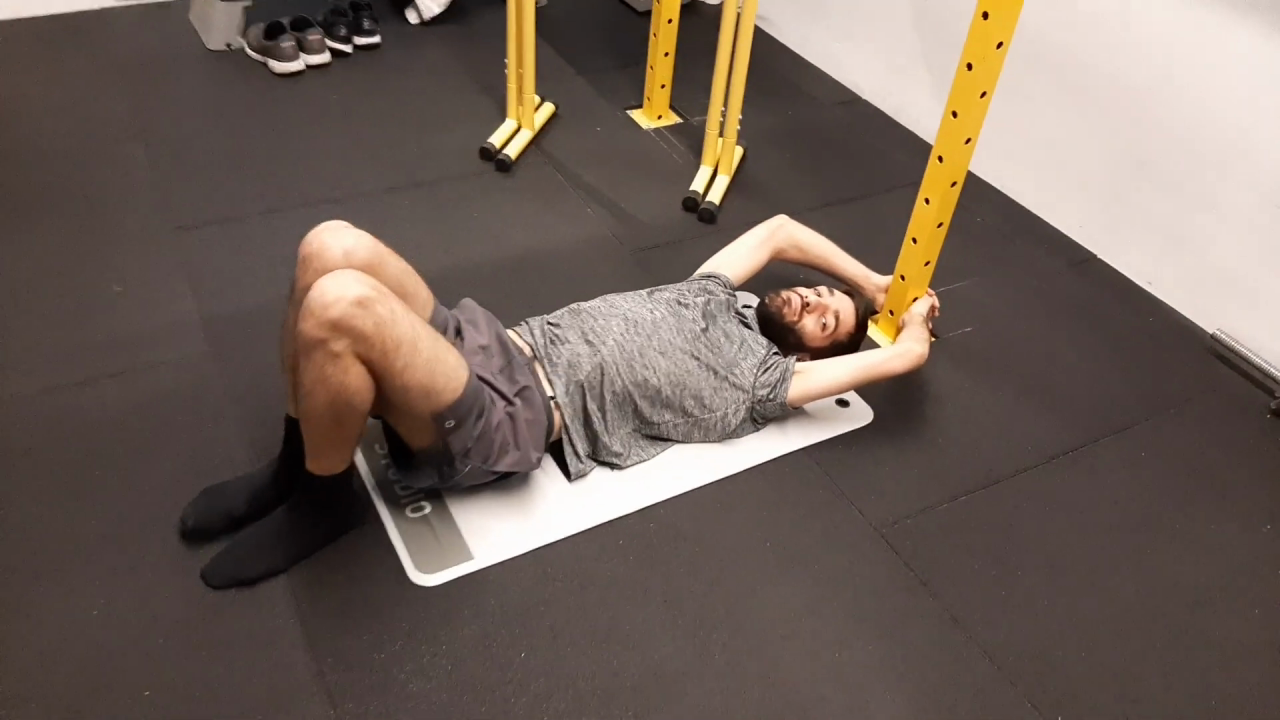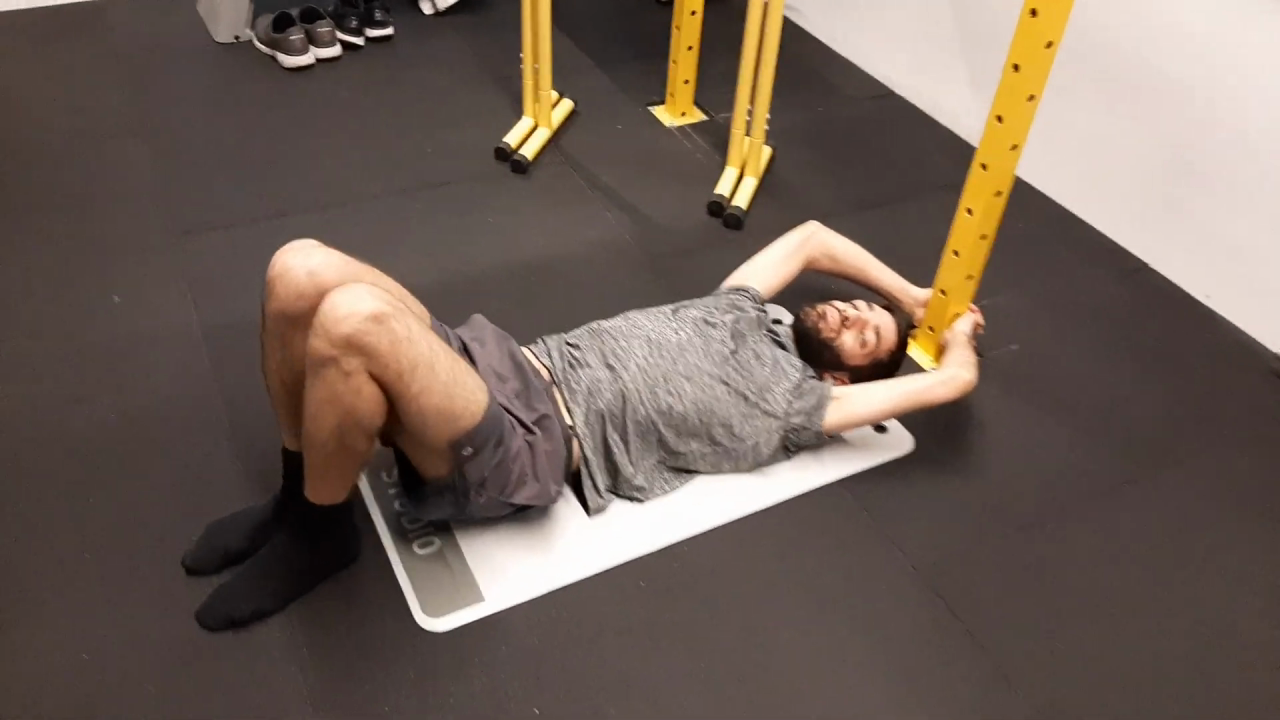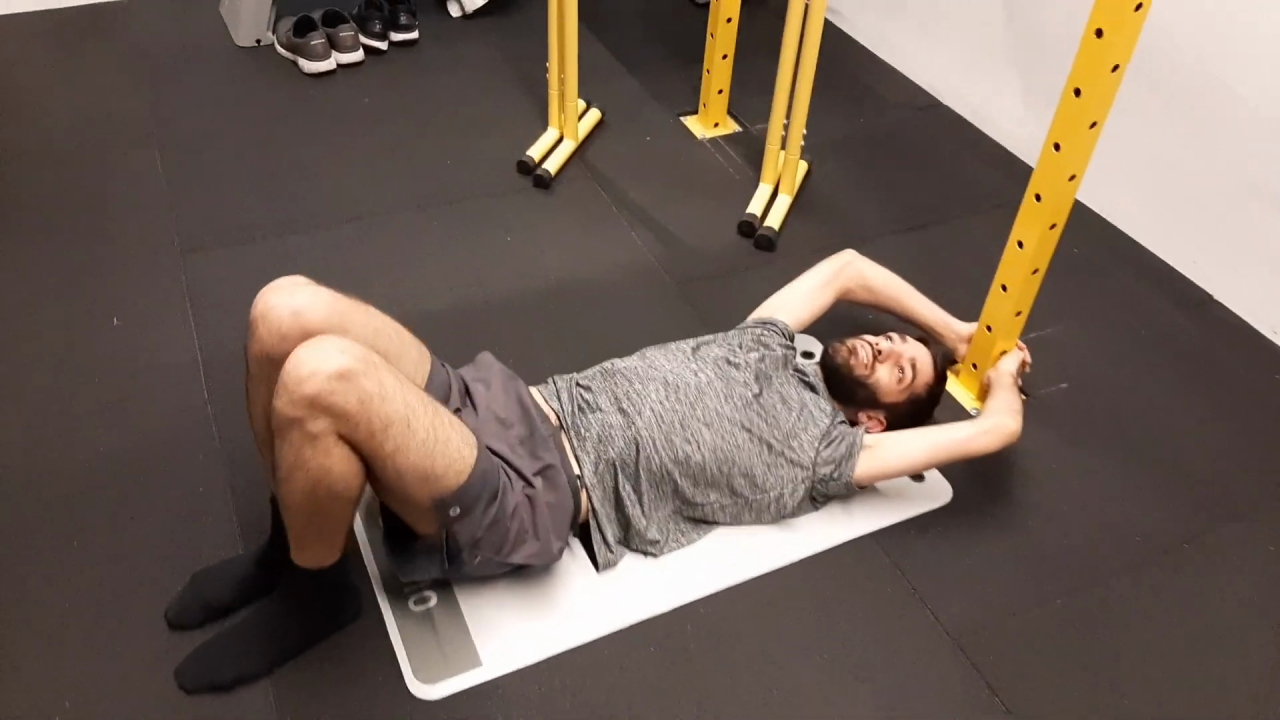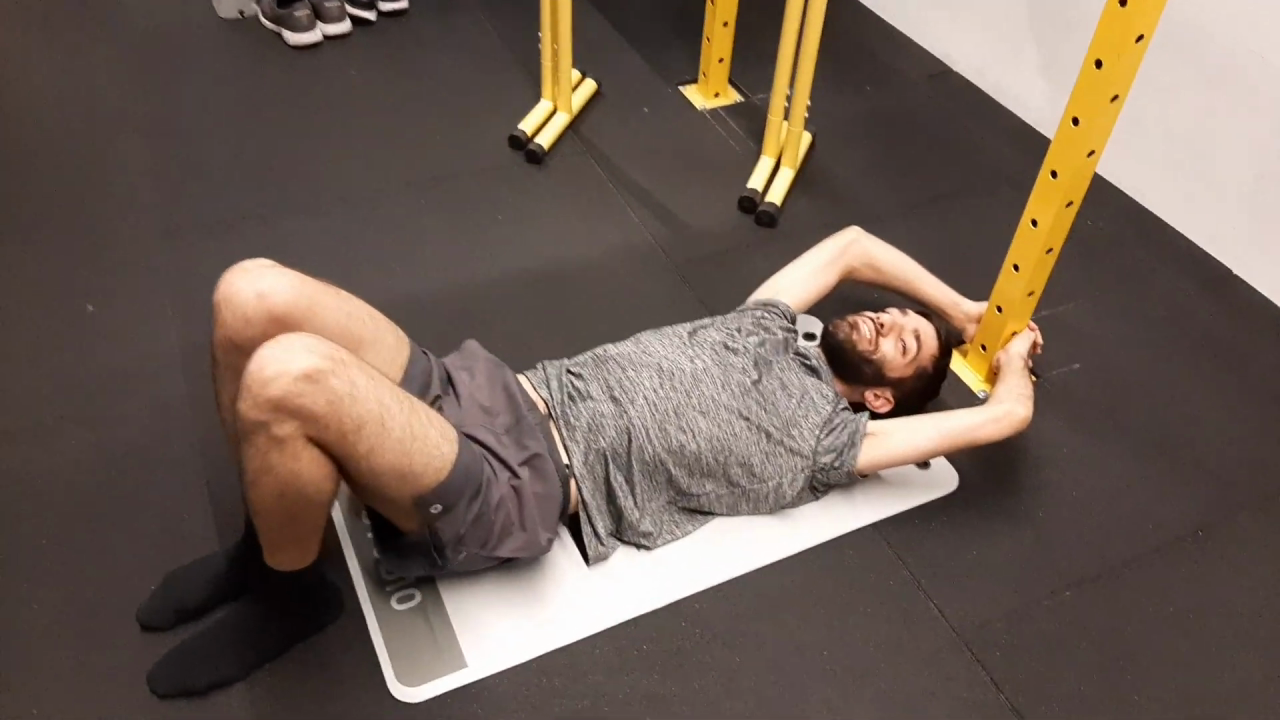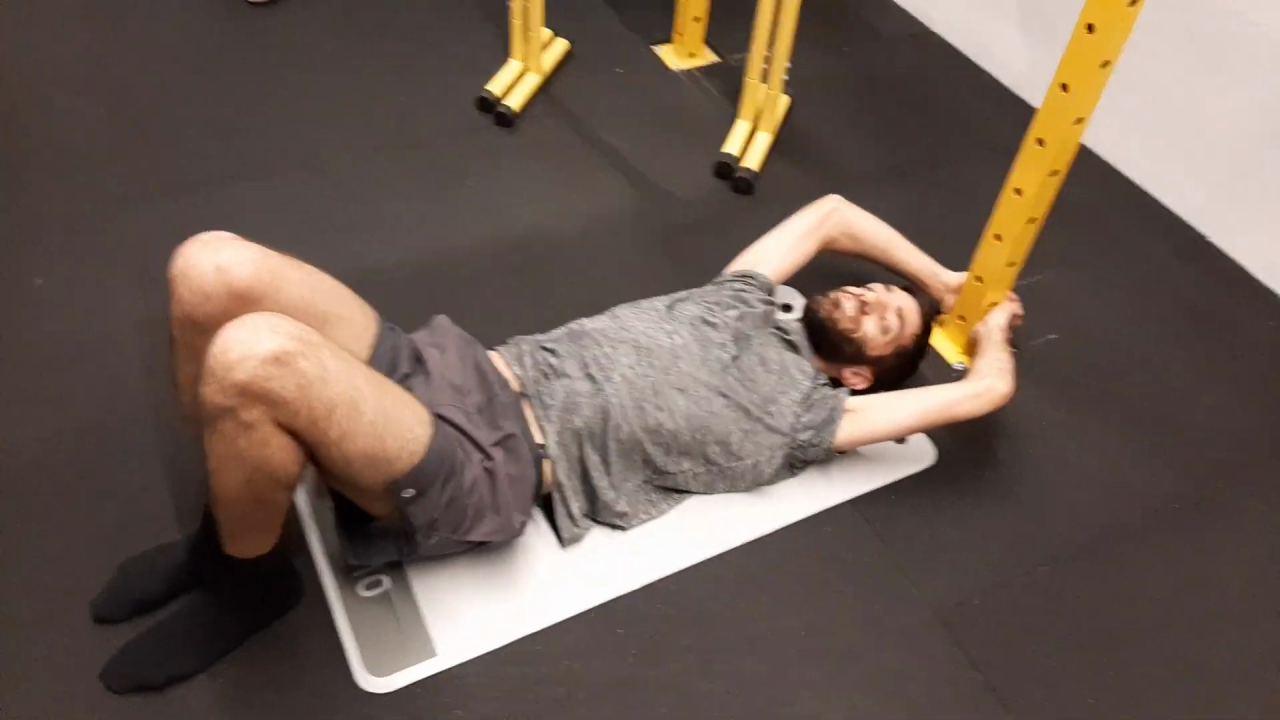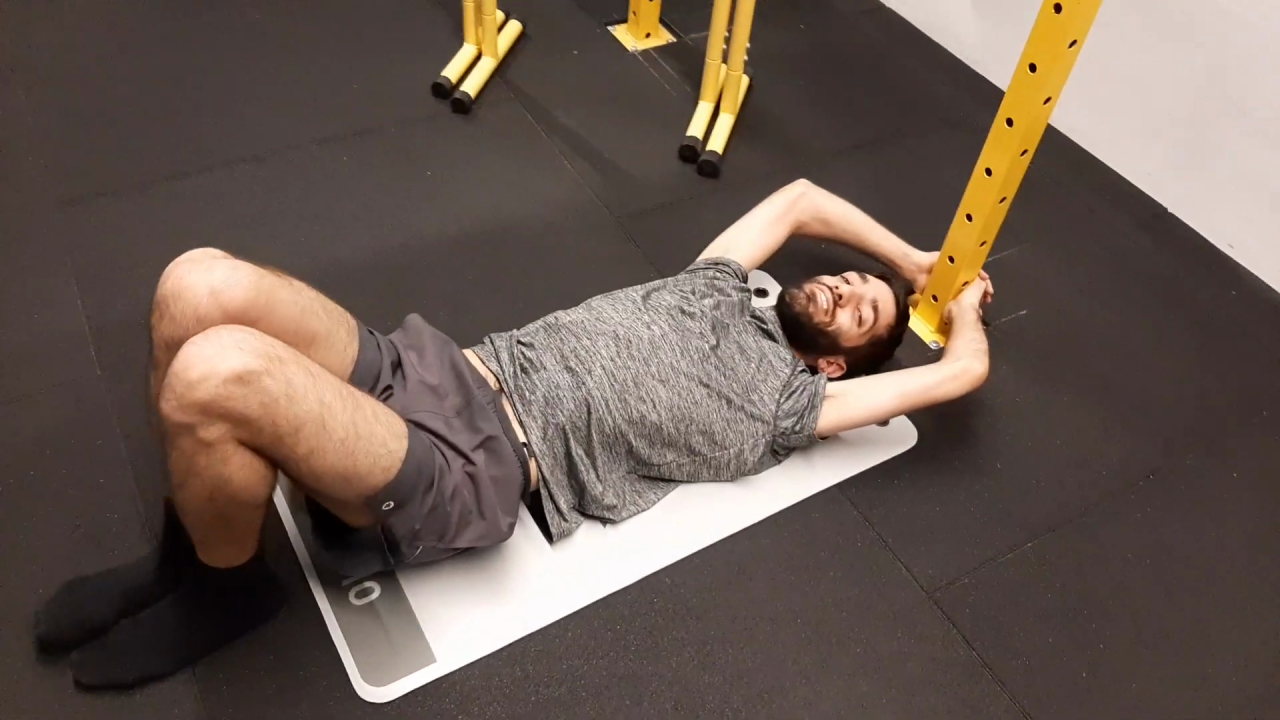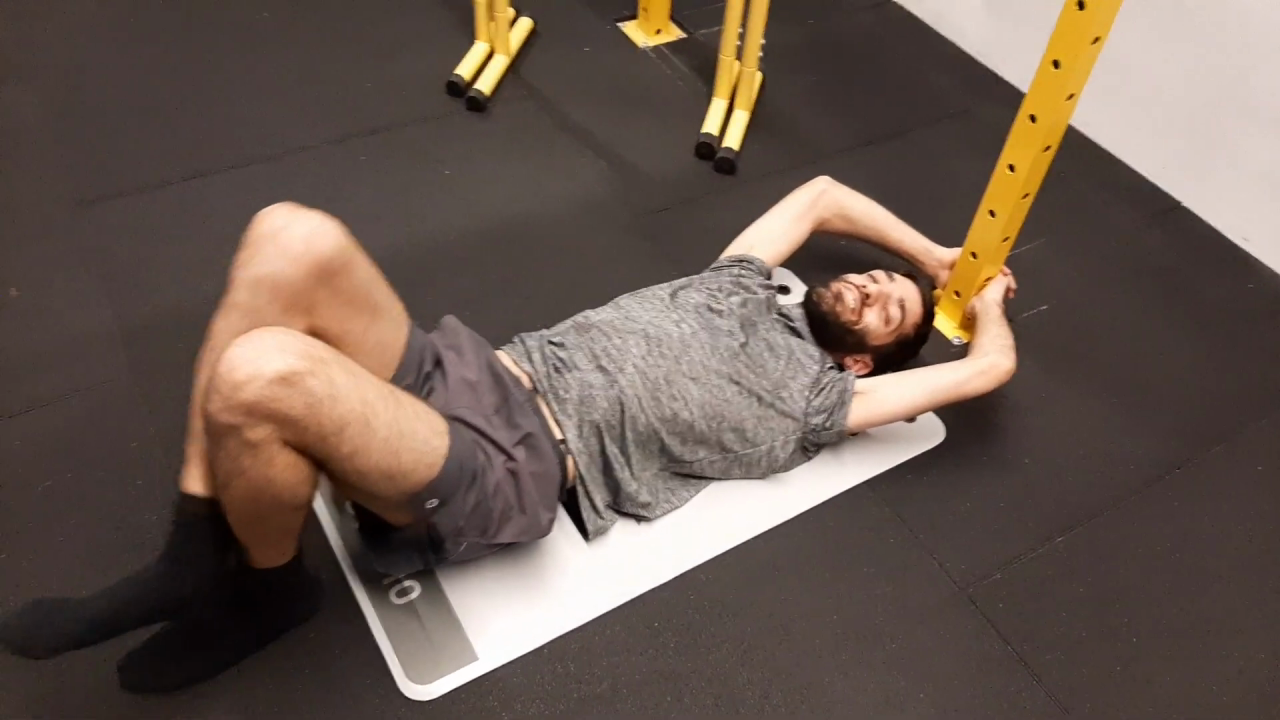
dt=0.3s
person 1, frame 1
left shoulder: (764, 383)
right shoulder: (714, 300)
left elbow: (905, 355)
right elbow: (780, 230)
right wrist: (877, 282)
left hip: (503, 422)
right hip: (493, 346)
left knee: (341, 305)
right knee: (333, 249)
left ankle: (322, 499)
right ankle: (295, 466)
person 1, frame 2
left shoulder: (798, 406)
right shoulder: (742, 316)
left elbow: (951, 380)
right elbow: (811, 236)
right wrist: (916, 296)
left hip: (520, 449)
right hip: (507, 364)
left knee: (351, 321)
right knee: (300, 271)
left ankle: (318, 531)
right ankle: (299, 489)
person 1, frame 3
left shoulder: (828, 453)
right shoulder: (768, 349)
left elbow: (995, 428)
right elbow: (847, 266)
right wrist: (957, 329)
left hip: (527, 497)
right hip: (514, 407)
left knee: (322, 376)
right knee: (286, 312)
left ankle: (312, 592)
right ankle: (289, 545)
person 1, frame 4
left shoulder: (831, 438)
right shoulder: (768, 332)
left elbow: (1004, 415)
right elbow: (852, 244)
right wrist: (967, 308)
left hip: (514, 490)
right hip: (501, 396)
left knee: (288, 378)
right knee: (252, 296)
left ankle: (288, 594)
right ankle: (263, 545)
person 1, frame 5
left shoulder: (809, 415)
right shoulder: (746, 302)
left elbow: (983, 390)
right elbow: (831, 212)
right wrist: (943, 276)
left hip: (489, 467)
right hip: (466, 370)
left knee: (254, 359)
right knee: (212, 271)
left ankle: (247, 582)
right ankle: (226, 531)
person 1, frame 6
left shoulder: (790, 402)
right shoulder: (718, 292)
left elbow: (962, 370)
right elbow: (801, 196)
right wrist: (912, 256)
left hip: (469, 473)
right hip: (448, 372)
left knee: (218, 376)
right knee: (206, 290)
left ankle: (223, 588)
right ankle: (184, 547)
person 1, frame 7
left shoulder: (819, 401)
right shoulder: (744, 290)
left elbow: (987, 367)
right elbow: (822, 192)
right wrist: (936, 253)
left hip: (506, 474)
right hip: (479, 375)
left knee: (263, 376)
right knee: (295, 241)
left ankle: (268, 590)
right ankle: (194, 560)
